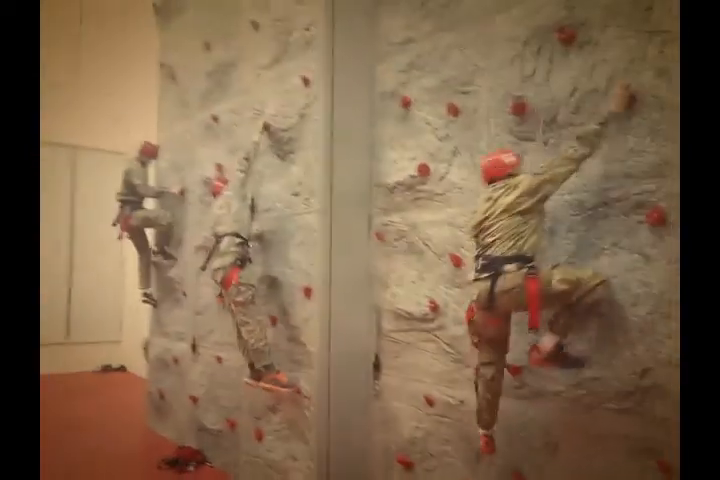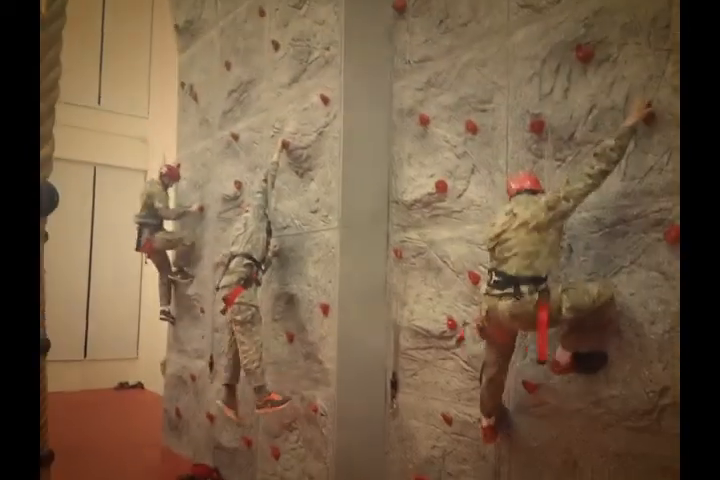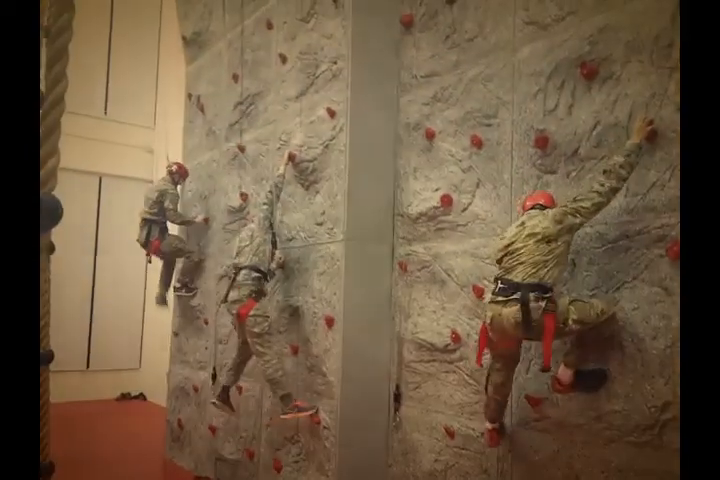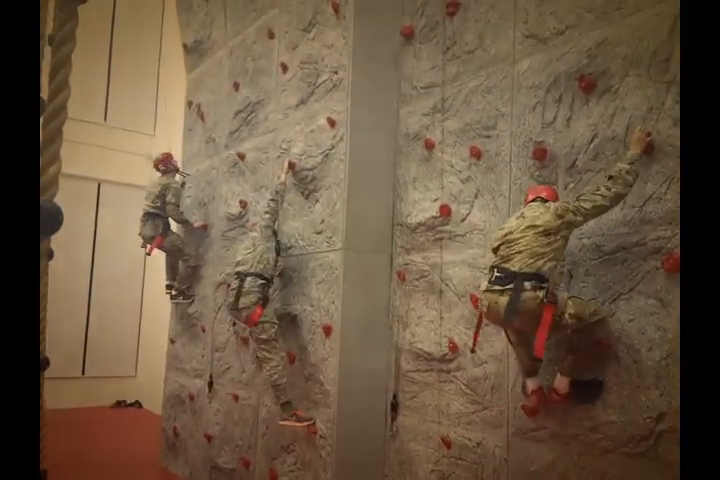
dt=0.3s
person 1, frame 1
left shoulder: (485, 205)
right shoulder: (529, 186)
right elbow: (577, 152)
right wrist: (611, 111)
left hip: (485, 290)
right hip: (518, 282)
left knee: (490, 360)
right knee: (596, 283)
left ankle: (486, 432)
right ankle: (548, 345)
person 1, frame 2
left shoulder: (500, 220)
right shoulder: (549, 204)
right elbow: (598, 167)
right wrist: (631, 123)
left hip: (495, 304)
right hip: (528, 303)
left knee: (496, 359)
right knee: (602, 294)
left ankle: (488, 421)
right ankle: (565, 356)
person 1, frame 3
left shoulder: (511, 232)
right shoulder: (559, 218)
right elbow: (606, 185)
right wrist: (635, 142)
left hip: (498, 312)
right hip: (532, 313)
left knee: (502, 365)
right knee: (602, 313)
left ankle: (492, 426)
right ankle: (566, 374)
person 1, frame 4
left shoulder: (511, 223)
right shoulder: (559, 212)
right elbow: (611, 191)
right wrist: (635, 152)
left hip: (493, 301)
right hip: (527, 300)
left knee: (518, 323)
right knee: (592, 316)
left ankle: (531, 387)
right ankle: (563, 385)
person 2, frame 1
left shoulder: (219, 209)
right shoulder: (230, 195)
left wrist: (250, 235)
left hip: (223, 262)
right hip: (231, 260)
left knee: (243, 319)
right knee: (251, 318)
left ankle: (255, 371)
right ankle: (268, 372)
person 2, frame 2
left shoulder: (246, 225)
right shoulder: (254, 215)
right elbow: (264, 187)
left wrist: (269, 253)
right wrist: (275, 158)
left hip: (237, 281)
right hip: (240, 281)
left knee: (238, 340)
right knee: (249, 340)
left ankle: (229, 393)
right ankle: (263, 395)
person 2, frame 3
left shoulder: (245, 237)
right shoulder: (258, 225)
right elbow: (270, 198)
left wrist: (274, 265)
right wrist: (282, 170)
left hip: (237, 293)
right hip: (248, 293)
left knee: (246, 347)
right knee: (266, 351)
left ankle: (223, 394)
right ankle: (288, 404)
person 2, frame 4
left shoulder: (249, 244)
right shoulder: (262, 233)
right elbow: (272, 207)
left wrist: (273, 273)
right wrist: (283, 178)
left hip: (237, 299)
right hip: (252, 297)
right knee: (274, 355)
right ankle: (288, 412)
person 3, frame 1
left shoulder: (135, 166)
right shoulder: (136, 168)
right elbow: (145, 190)
right wrist: (169, 191)
left hip: (130, 213)
right hip: (131, 212)
left knee: (144, 252)
right knee: (165, 217)
left ankle: (146, 291)
right ankle: (159, 249)
person 3, frame 2
left shoulder: (151, 185)
right shoulder: (158, 191)
right elbow: (166, 213)
right wrist: (189, 210)
left hip: (146, 235)
right hip: (151, 234)
left knee: (164, 272)
right knee: (186, 240)
left ankle: (165, 309)
right ankle: (177, 271)
person 3, frame 3
left shoulder: (158, 185)
right shoulder: (170, 190)
right elbow: (172, 215)
right wrist: (194, 220)
left hip: (146, 233)
right hip: (156, 233)
left knee: (170, 259)
right knee: (192, 255)
left ankle: (161, 295)
right ankle: (181, 285)
person 3, frame 4
left shoulder: (157, 182)
right shoulder: (172, 184)
right elbow: (173, 210)
right wrist: (191, 225)
left hip: (146, 227)
right hip: (158, 227)
left knee: (172, 250)
right knee: (189, 258)
left ankle: (170, 284)
right ankle: (178, 292)
